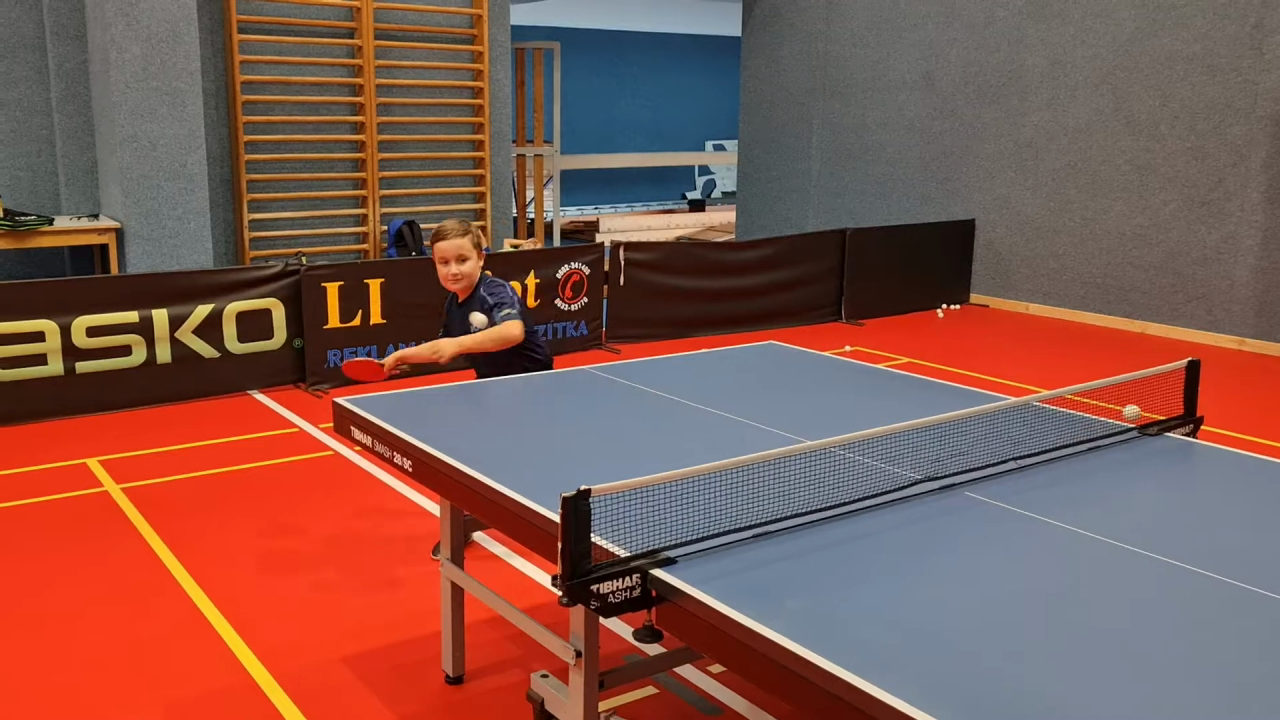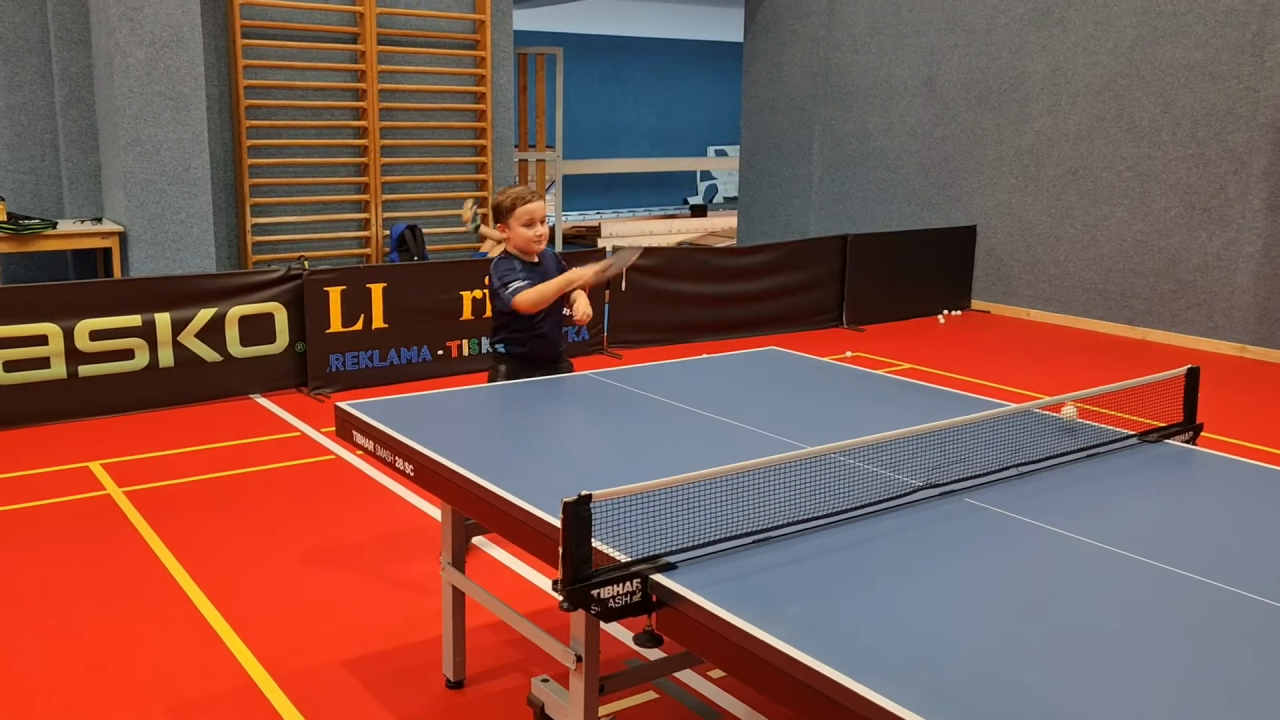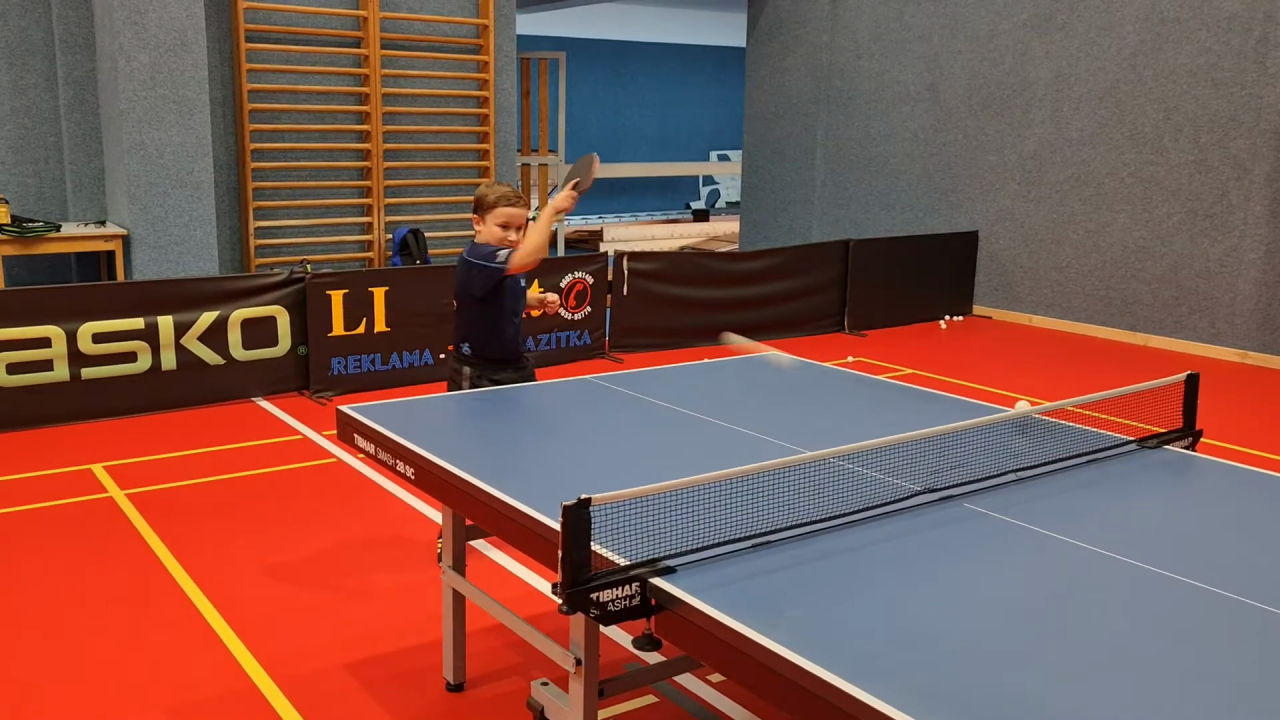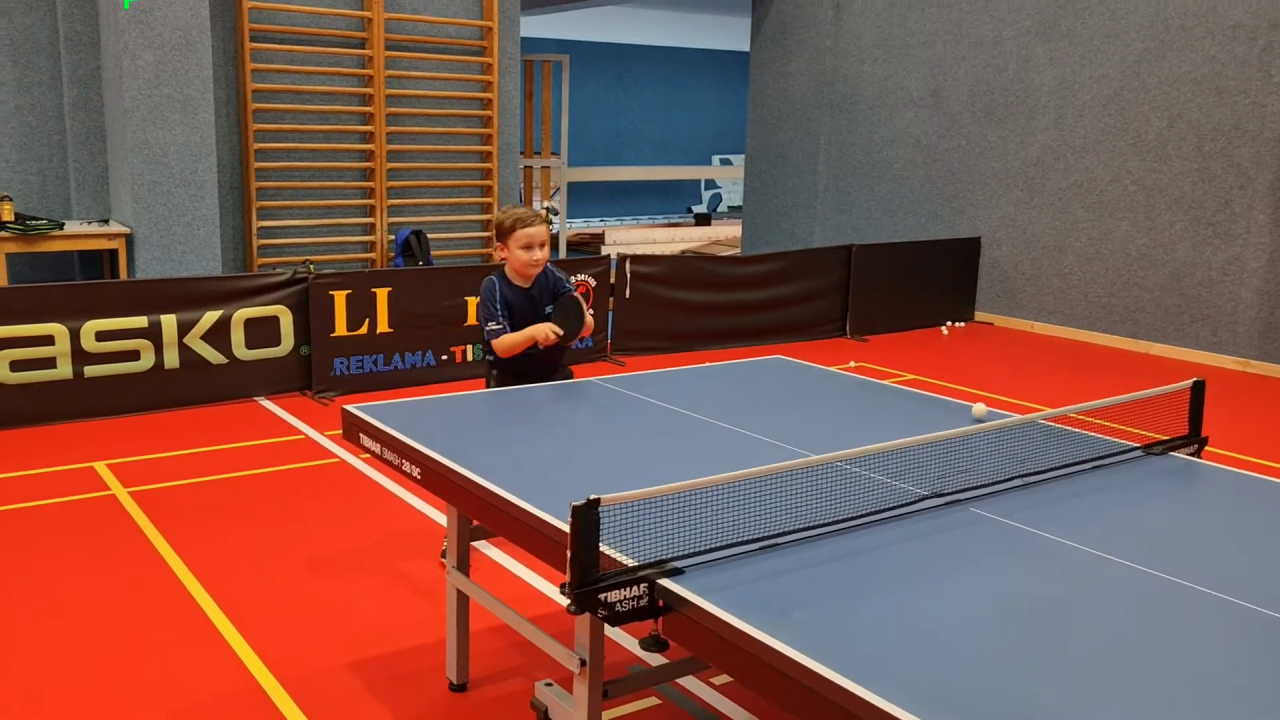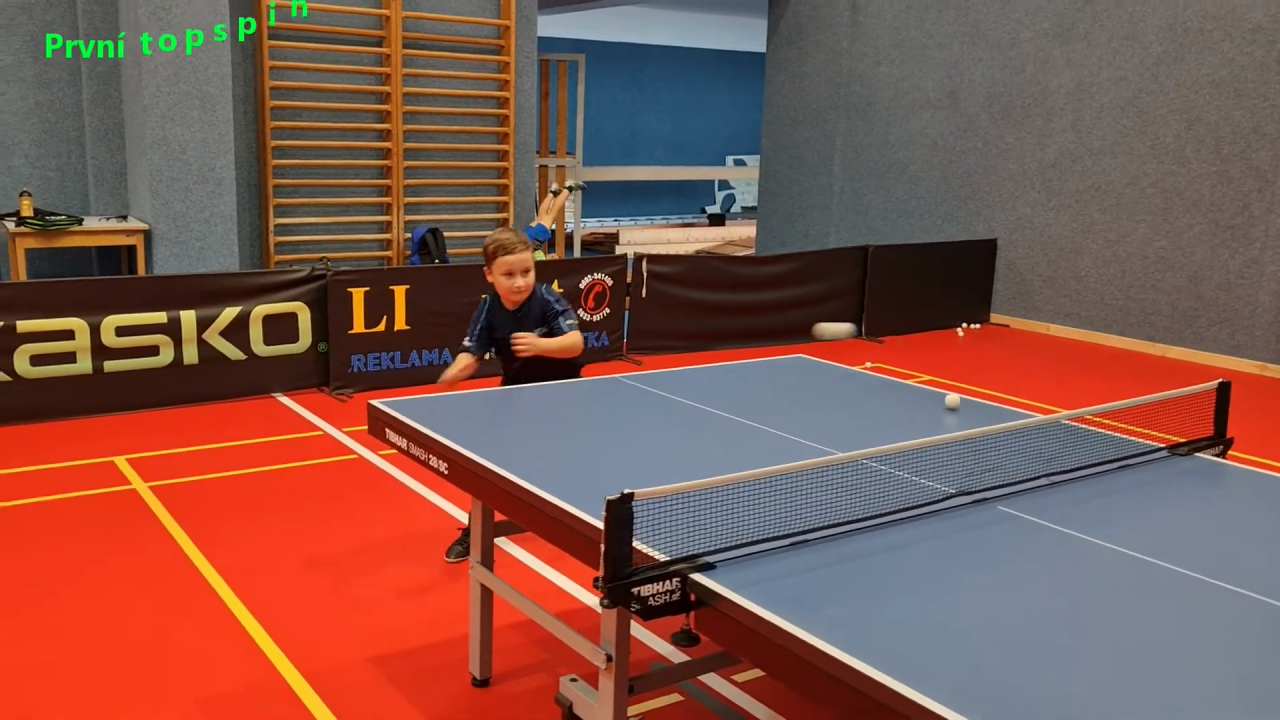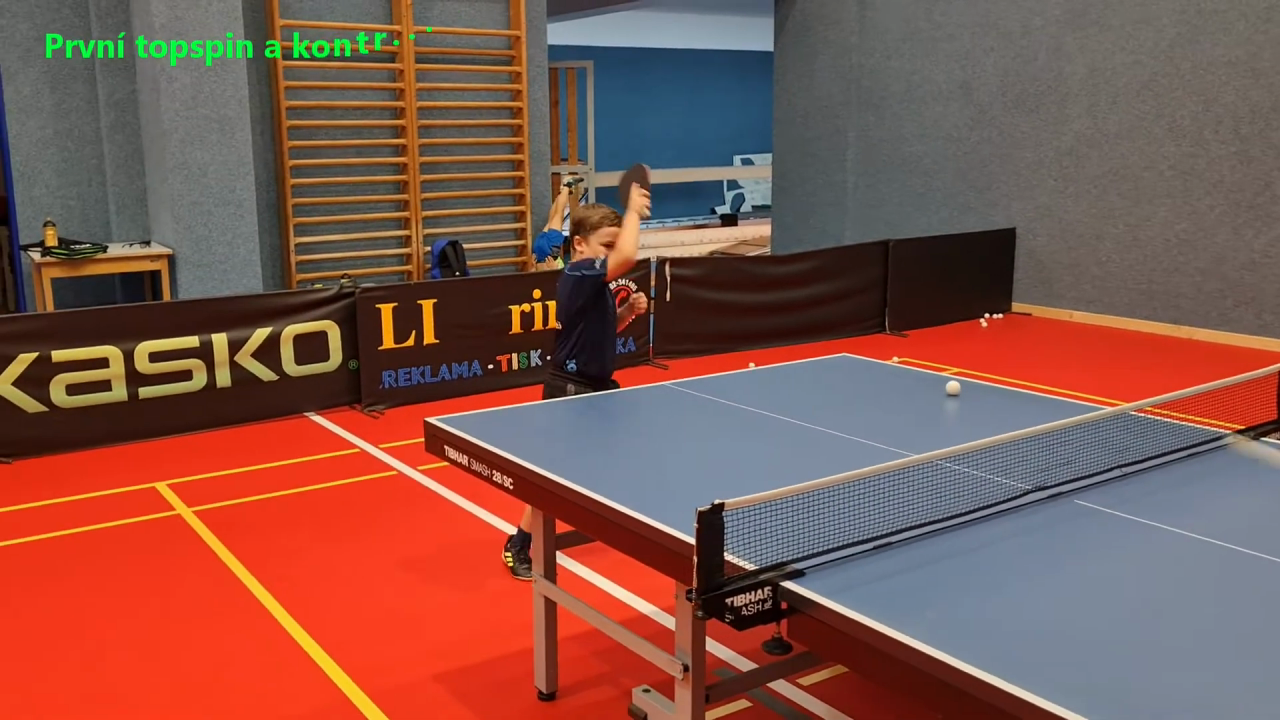
dt=0.7s
person 1, frame 1
left shoulder: (495, 291)
right shoulder: (453, 303)
left elbow: (514, 332)
right elbow: (449, 348)
left wrist: (458, 343)
right wrist: (405, 355)
person 1, frame 2
left shoulder: (551, 258)
right shoulder: (504, 267)
left elbow: (566, 293)
right elbow: (527, 302)
left wrist: (579, 298)
right wrist: (571, 278)
left hip: (555, 367)
right hip: (514, 372)
person 1, frame 3
left shoulder: (513, 258)
right shoulder: (475, 258)
right elbow: (526, 259)
left wrist: (538, 301)
right wrist: (550, 210)
left hip: (516, 368)
right hip: (476, 375)
person 1, frame 4
left shoulder: (554, 279)
right shoulder: (493, 288)
left elbow: (583, 328)
right elbow: (501, 346)
left wrist: (584, 321)
right wrist: (533, 331)
left hip: (554, 381)
right hip: (508, 384)
person 1, frame 5
left shoulder: (547, 298)
right shoulder: (487, 309)
left elbow: (576, 343)
right elbow: (470, 355)
left wrist: (540, 345)
right wrist: (453, 373)
left hip: (562, 385)
right hip: (519, 389)
right ankle: (476, 528)
person 1, frame 6
left shoulder: (598, 282)
right shoulder: (578, 273)
right elbow: (627, 258)
left wrist: (631, 310)
right wrist: (634, 209)
left hip: (600, 384)
right hip: (569, 386)
right ankle: (520, 544)
